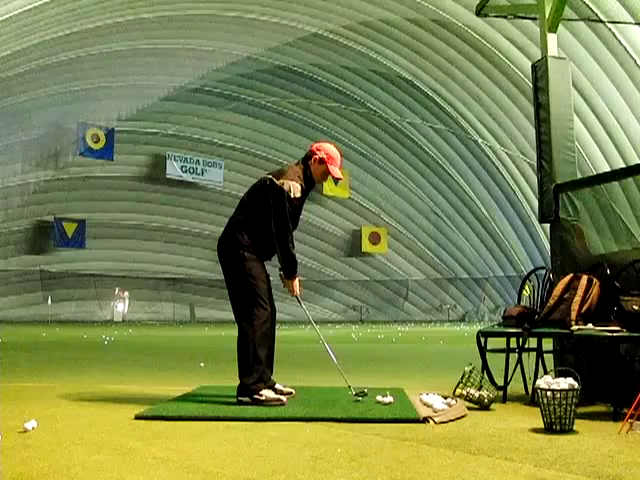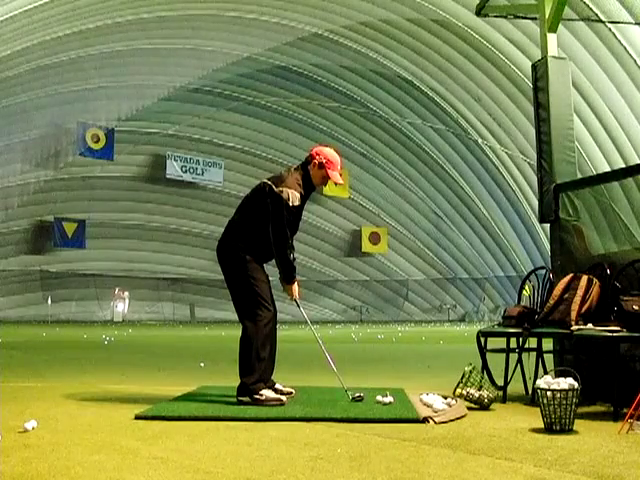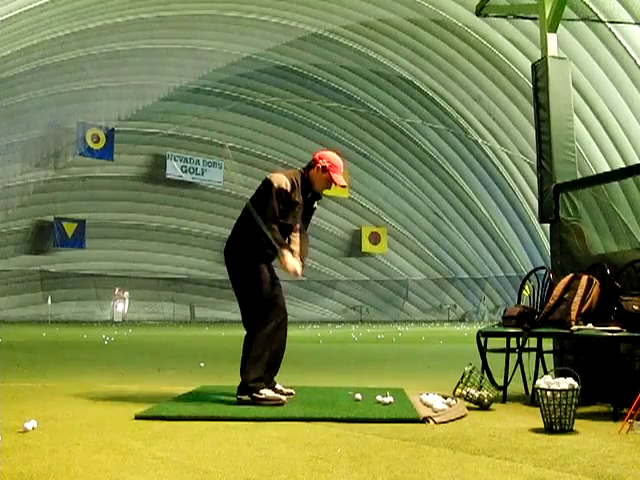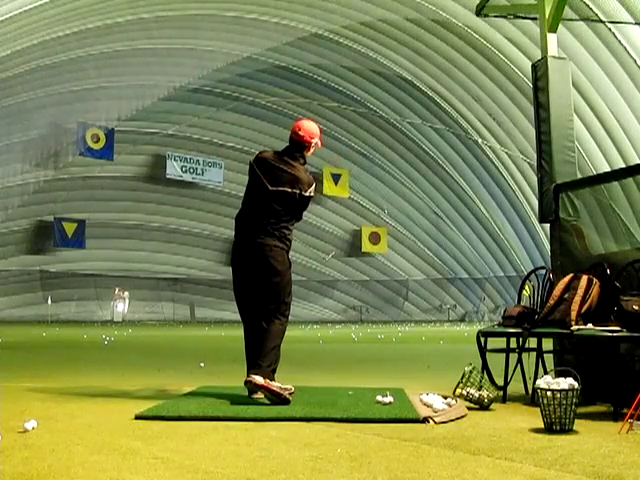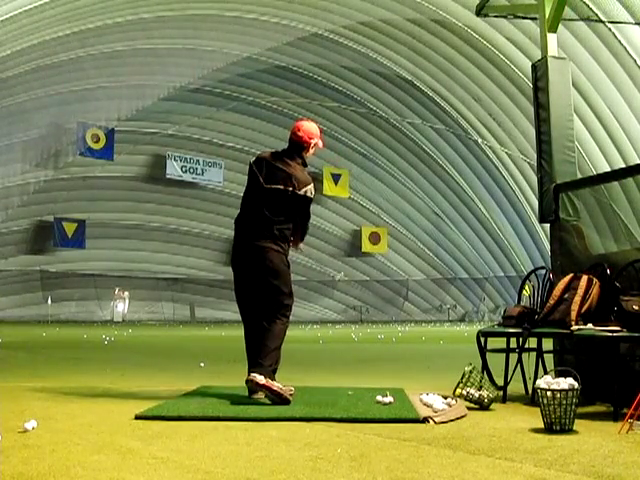
dt=1s
person 1, frame 1
left shoulder: (295, 181)
right shoulder: (290, 183)
left elbow: (283, 232)
right elbow: (282, 233)
left wrist: (288, 269)
right wrist: (291, 273)
left hip: (249, 251)
right hip: (240, 249)
left knee: (266, 314)
right knee: (256, 315)
left ankle: (262, 380)
right ankle: (251, 387)
person 1, frame 2
left shoulder: (297, 186)
right shoulder: (289, 189)
left elbow: (284, 237)
right elbow: (280, 239)
left wrist: (289, 275)
right wrist: (289, 279)
left hip: (247, 253)
right hip: (238, 252)
left knee: (267, 315)
right knee: (259, 315)
left ankle: (263, 380)
right ankle: (250, 387)
person 1, frame 3
left shoulder: (309, 200)
right shoulder: (282, 182)
left elbow: (300, 235)
right elbow: (267, 223)
left wrist: (294, 258)
right wrist: (284, 254)
left hip: (259, 257)
right hip: (246, 254)
left knee: (278, 318)
right knee: (264, 318)
left ankle: (265, 380)
right ankle: (251, 386)
person 1, frame 4
left shoulder: (261, 159)
right shoulder: (305, 181)
right elbow: (295, 216)
left hip: (243, 245)
right hip: (272, 249)
left knee: (252, 315)
right knee: (277, 314)
left ankle: (256, 376)
right ankle: (262, 374)
person 1, frame 5
left shoulder: (261, 162)
right shoulder: (302, 180)
right elbow: (301, 221)
right wrist: (295, 239)
left hip: (243, 246)
right hip: (270, 251)
left knee: (254, 315)
right knee: (279, 312)
left ankle: (259, 376)
right ankle: (263, 373)
